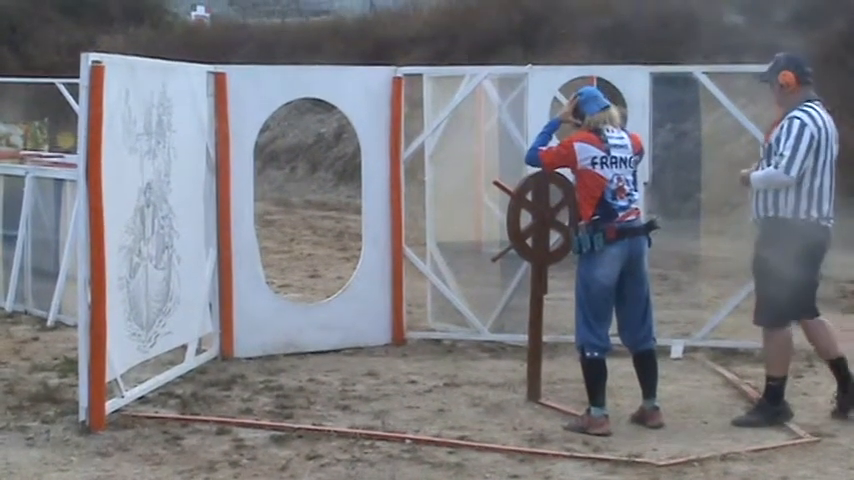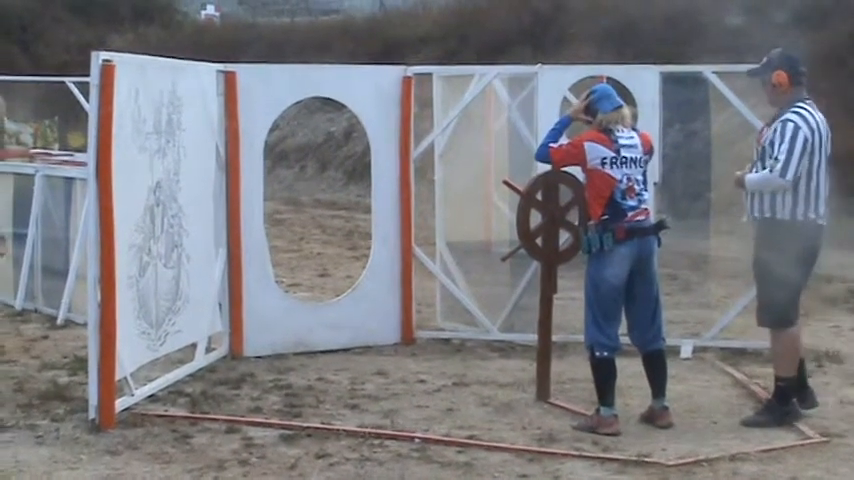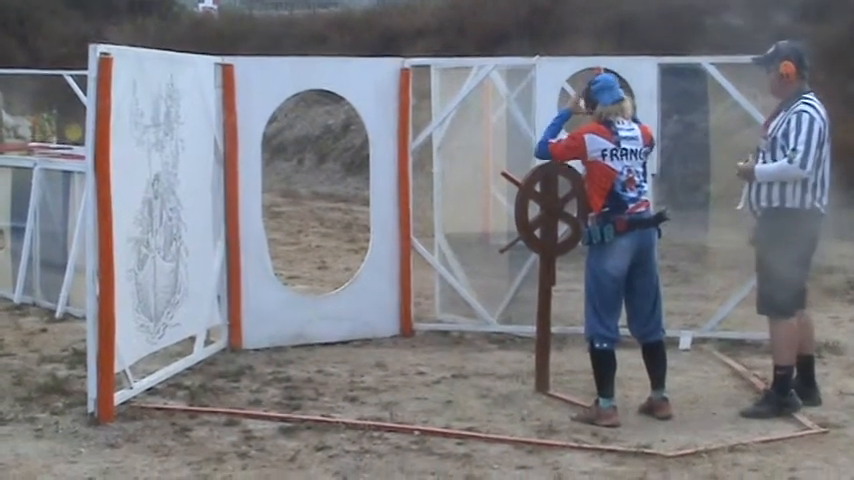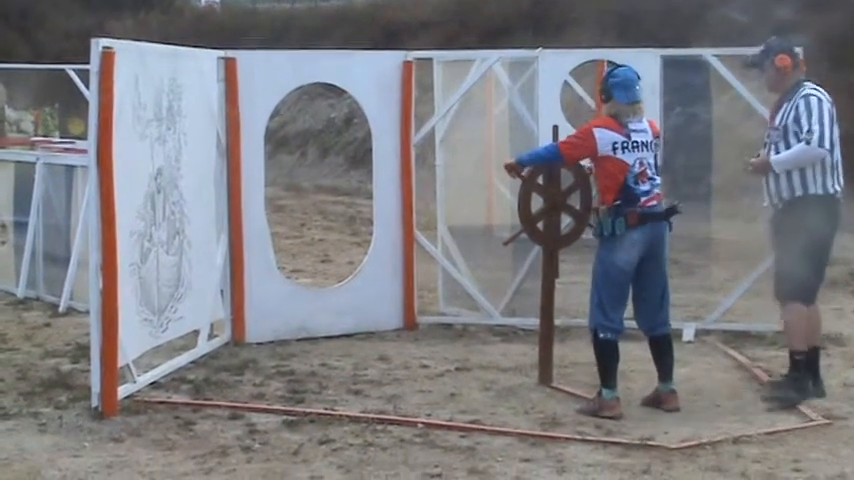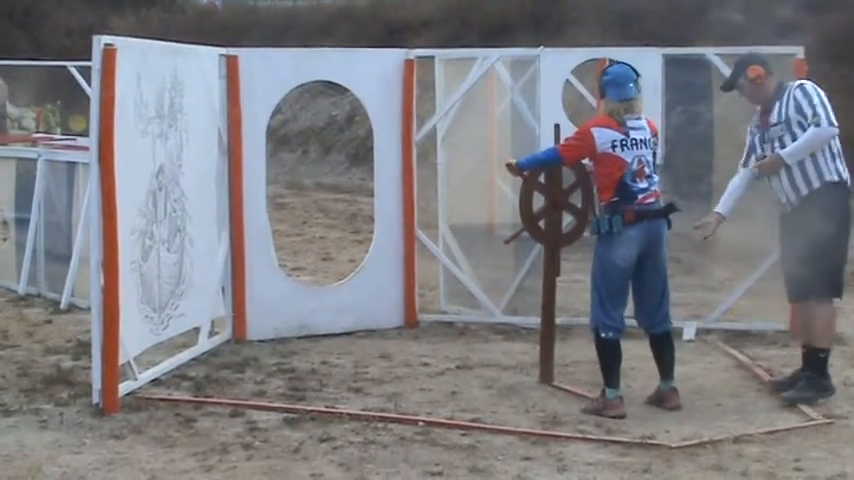
dt=0.5s
person 1, frame 1
left shoulder: (798, 121)
right shoulder: (822, 117)
left elbow: (784, 174)
left wrist: (751, 177)
right wrist: (763, 172)
left hip: (788, 229)
right hip: (811, 228)
left knee: (774, 318)
right knee: (805, 312)
left ankle: (774, 402)
person 1, frame 2
left shoulder: (792, 122)
right shoulder: (811, 117)
left elbow: (781, 177)
left wrist: (747, 180)
right wrist: (756, 176)
left hip: (786, 230)
right hip: (797, 226)
left knee: (779, 316)
right knee: (784, 311)
left ankle: (783, 401)
right ankle: (798, 388)
person 1, frame 3
left shoulder: (805, 114)
right shoulder: (790, 110)
left elbow: (799, 167)
left wrist: (755, 171)
right wrist: (758, 168)
left hip: (791, 220)
right hip: (780, 218)
left knee: (780, 307)
right knee: (793, 304)
left ankle: (782, 392)
right ankle: (806, 383)
person 1, frame 4
left shoulder: (811, 98)
right shoulder: (784, 106)
left elbow: (817, 149)
left wrist: (771, 162)
left hip: (812, 207)
right hip: (792, 208)
left knee: (793, 292)
right knee: (800, 293)
left ankle: (801, 375)
right ankle: (807, 373)
person 1, frame 5
left shoulder: (803, 92)
right shoulder: (760, 122)
left elbow: (826, 129)
right elbow: (745, 172)
left wrist: (782, 157)
right wrist: (719, 213)
left hip: (824, 199)
right hip: (795, 208)
left knee: (818, 291)
right knee: (800, 293)
left ankle: (820, 376)
right ankle: (809, 368)
person 2, frame 1
left shoulder: (579, 144)
right shoulder: (633, 142)
left elbow: (534, 156)
left wrist: (558, 120)
right wrist: (613, 125)
left hip: (601, 244)
right hip: (635, 239)
left knee: (593, 333)
right knee: (640, 329)
left ankle: (597, 415)
right ankle: (651, 407)
person 2, frame 2
left shoulder: (589, 143)
right shoulder: (643, 142)
left elbow: (544, 152)
left wrist: (569, 117)
right wrist: (623, 122)
left hip: (610, 245)
right hip: (644, 239)
left knee: (602, 334)
right knee: (649, 330)
left ankle: (606, 415)
right ankle: (660, 407)
person 2, frame 3
left shoulder: (589, 136)
right shoulder: (643, 133)
left elbow: (543, 149)
left wrist: (567, 111)
right wrist: (624, 115)
left hip: (611, 236)
right hip: (645, 231)
left knee: (602, 325)
right knee: (649, 321)
left ankle: (605, 406)
right ankle: (659, 398)
person 2, frame 4
left shoulder: (599, 130)
right shoulder: (652, 129)
left elbow: (557, 152)
left wrist: (519, 162)
left hip: (623, 230)
right hip: (656, 225)
left knee: (605, 317)
right knee: (655, 315)
left ankle: (608, 398)
right ankle: (667, 390)
person 2, frame 5
left shoulder: (597, 130)
right shoulder: (649, 128)
left elbow: (557, 155)
left wrist: (520, 165)
left hip: (619, 228)
right hip: (654, 223)
left knee: (607, 316)
right knee: (656, 312)
left ankle: (612, 397)
right ankle: (668, 388)
